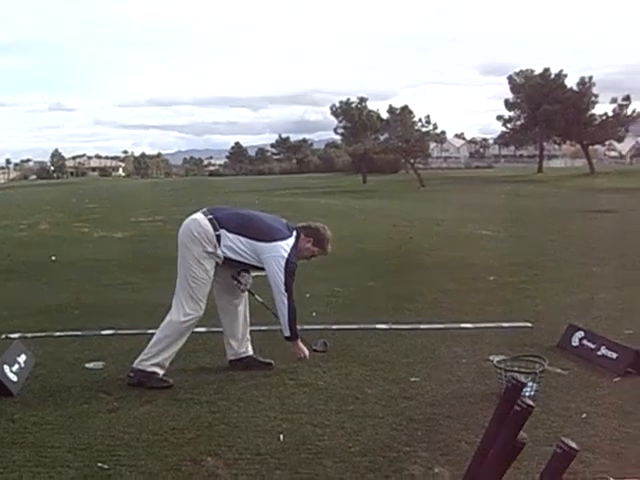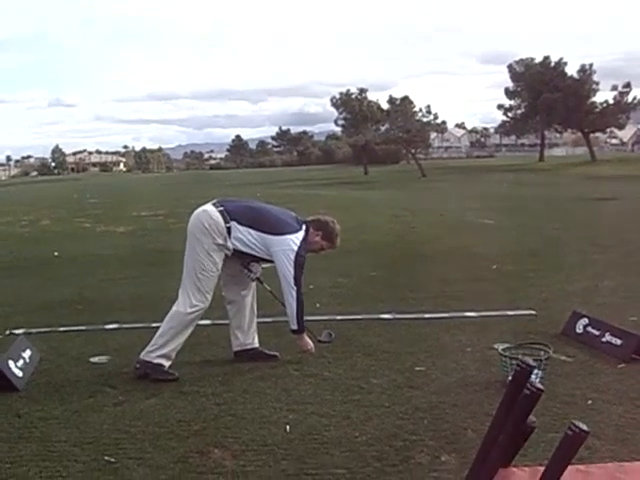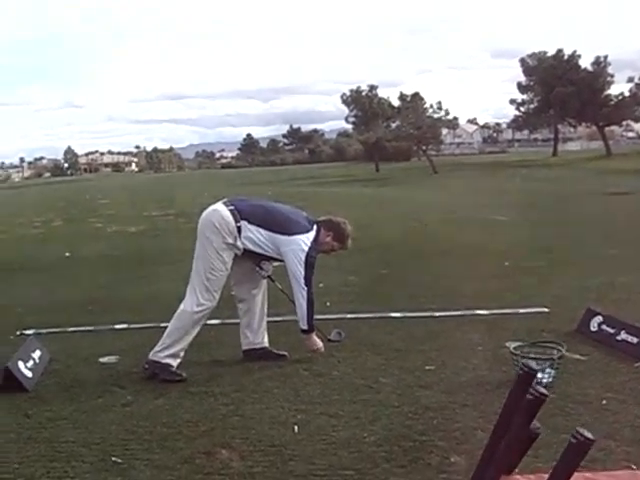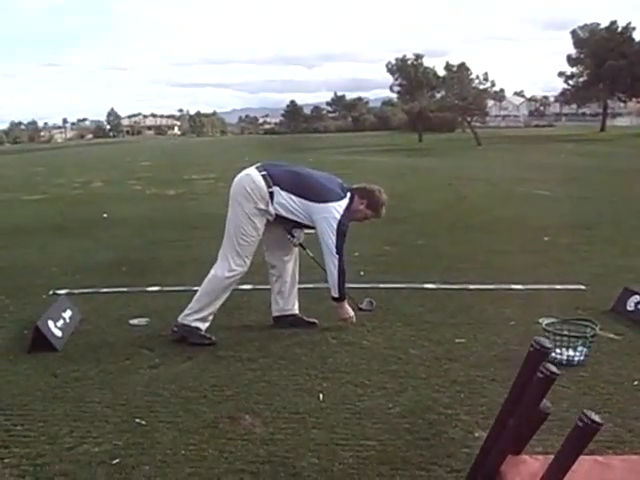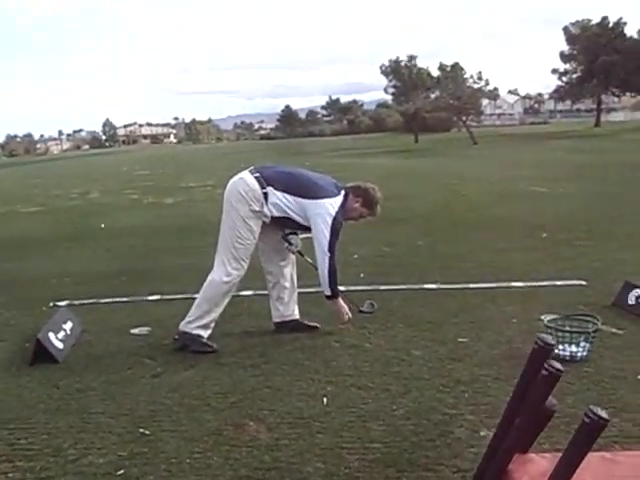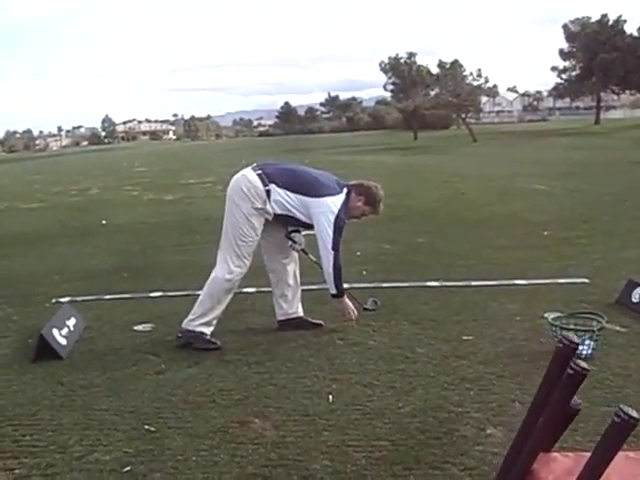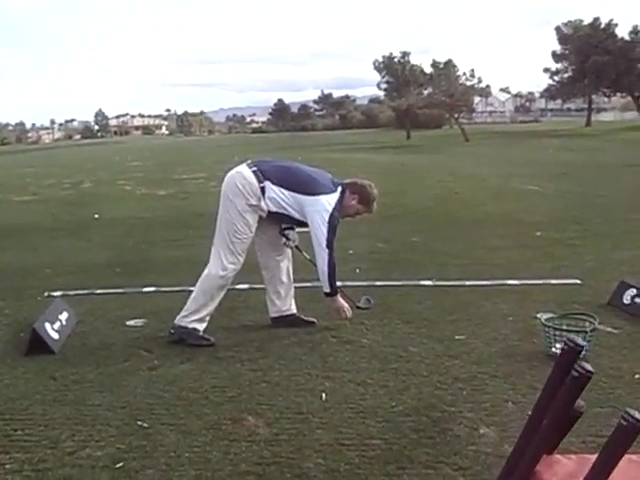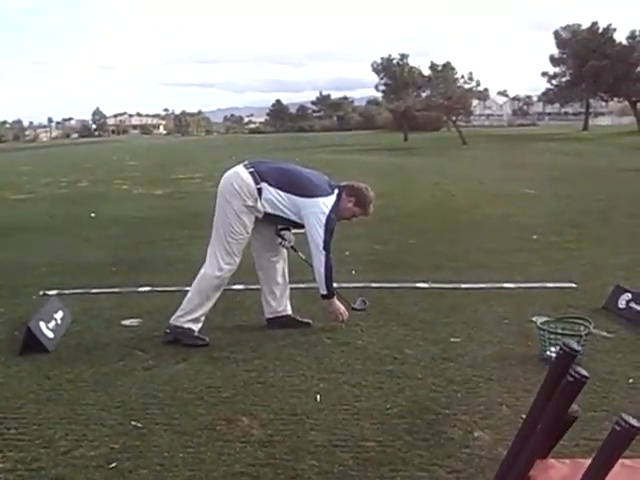
dt=0.3s
person 1, frame 1
left shoulder: (286, 231)
right shoulder: (282, 251)
right elbow: (284, 297)
left wrist: (243, 272)
right wrist: (294, 341)
left hip: (206, 228)
right hip: (201, 234)
left knee: (234, 294)
right knee: (189, 309)
left ankle: (240, 355)
right ankle: (145, 369)
person 1, frame 2
left shoulder: (295, 224)
right shoulder: (292, 244)
right elbow: (293, 289)
left wrist: (253, 262)
right wrist: (300, 334)
left hip: (213, 218)
right hip: (211, 226)
left knee: (241, 285)
right knee: (196, 301)
left ankle: (245, 346)
right ankle: (151, 361)
person 1, frame 3
left shoulder: (306, 224)
right shoulder: (303, 244)
right elbow: (303, 290)
left wrist: (263, 260)
right wrist: (309, 334)
left hip: (225, 216)
right hip: (222, 225)
left knee: (253, 284)
right knee: (203, 299)
left ankle: (254, 345)
right ankle: (160, 360)
person 1, frame 4
left shoulder: (340, 191)
right shoulder: (335, 211)
right elbow: (334, 257)
left wrist: (295, 227)
right wrist: (340, 302)
left hip: (258, 182)
right hip: (254, 190)
left knee: (284, 251)
right knee: (235, 264)
left ankle: (285, 312)
right ankle: (189, 324)
person 1, frame 5
left shoulder: (335, 191)
right shoulder: (330, 209)
right elbow: (326, 256)
left wrist: (290, 233)
right wrist: (335, 299)
left hip: (254, 189)
right hip: (248, 193)
left knee: (280, 257)
right knee: (231, 269)
left ankle: (285, 317)
right ankle: (190, 332)
person 1, frame 6
left shoulder: (337, 189)
right shoulder: (332, 207)
right elbow: (330, 254)
left wrist: (294, 230)
right wrist: (340, 297)
left hip: (256, 186)
right hip: (251, 190)
left knee: (283, 254)
right knee: (233, 266)
left ankle: (289, 315)
right ankle: (193, 329)
person 1, frame 7
left shoulder: (331, 188)
right shoulder: (327, 204)
right elbow: (324, 252)
left wrist: (288, 228)
right wrist: (333, 296)
left hip: (251, 182)
right hip: (246, 187)
left knee: (277, 250)
right knee: (227, 262)
left ankle: (282, 312)
right ankle: (186, 325)
person 1, frame 8
left shoulder: (328, 189)
right shoulder: (323, 207)
right elbow: (321, 254)
left wrist: (284, 228)
right wrist: (330, 298)
left hip: (247, 182)
right hip: (243, 188)
left knee: (273, 251)
right knee: (223, 263)
left ankle: (277, 313)
right ankle: (181, 325)
